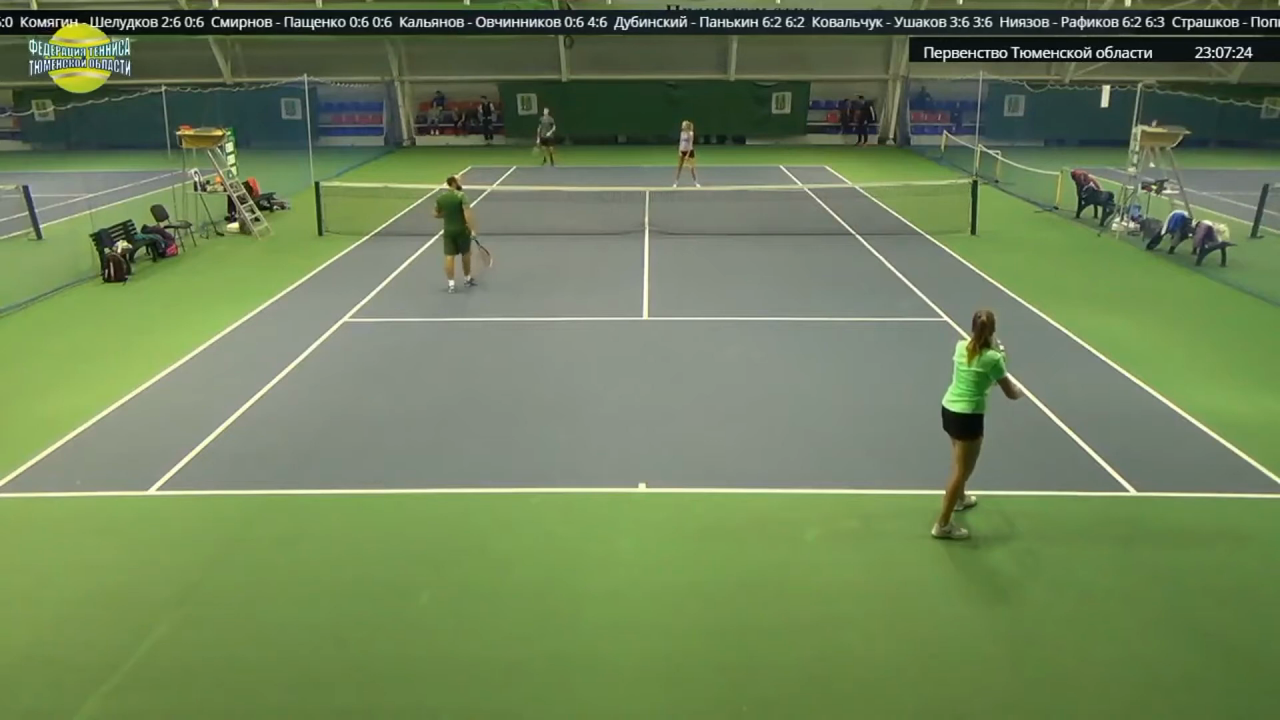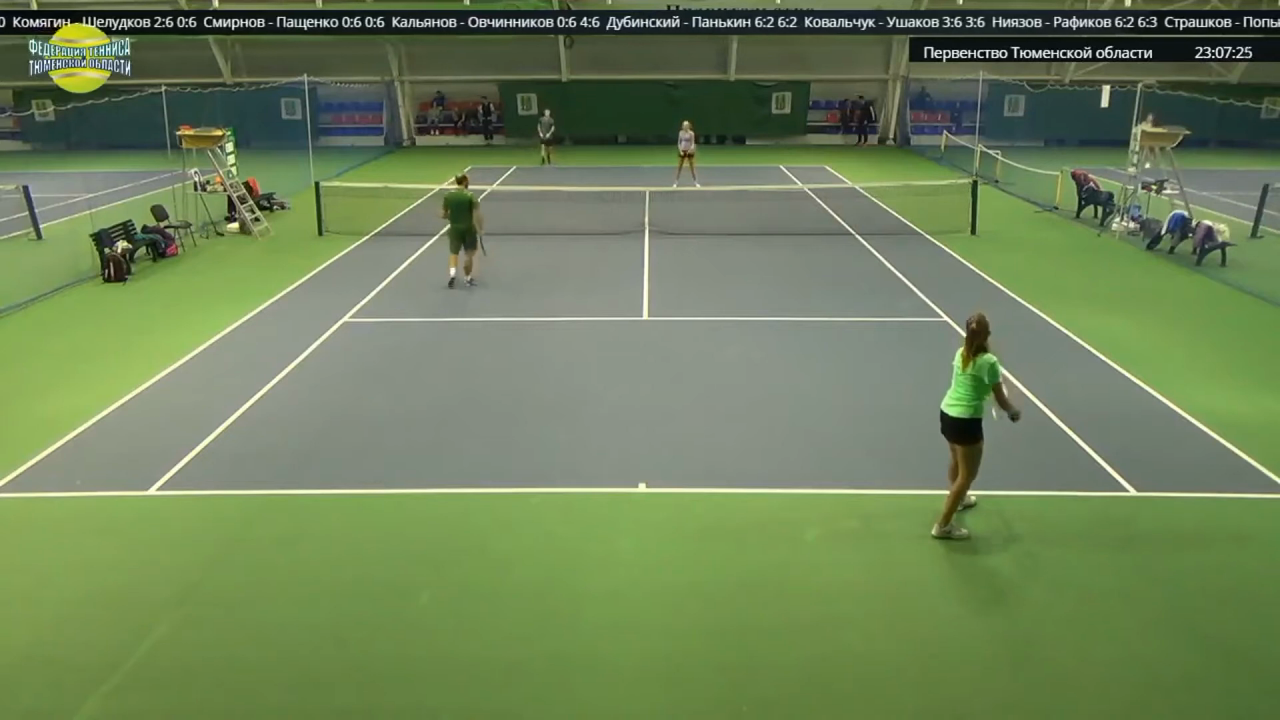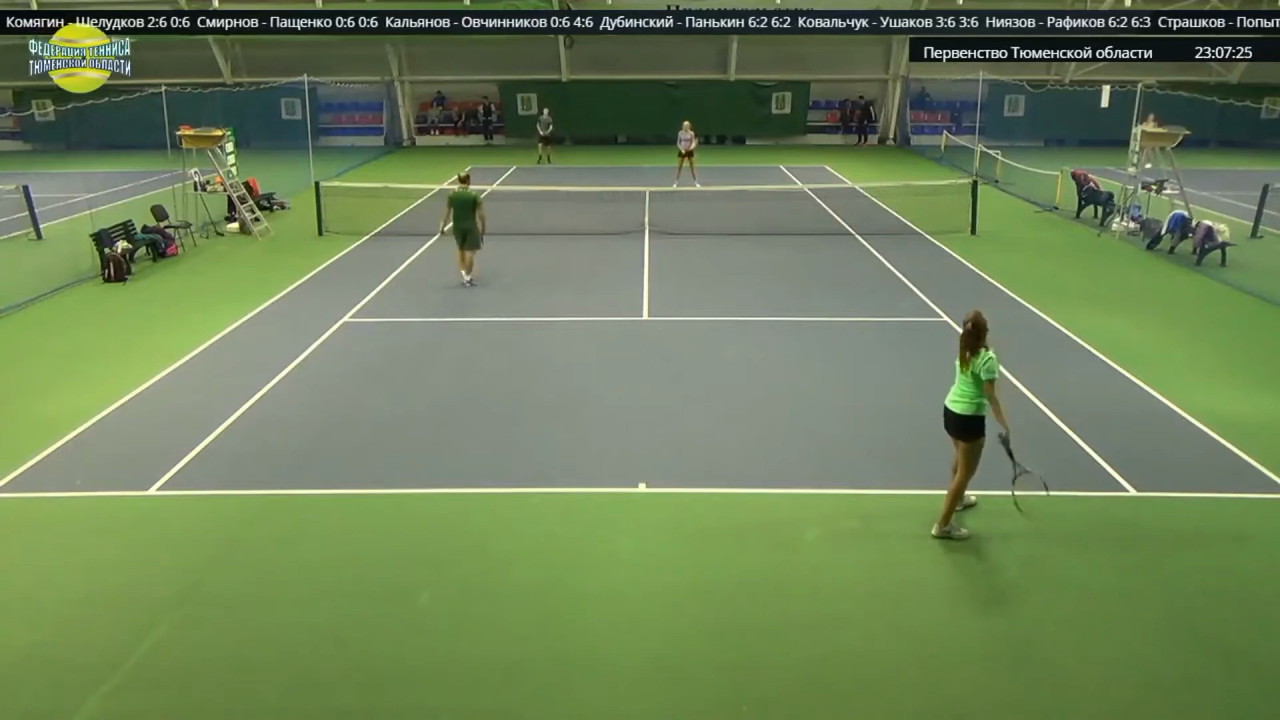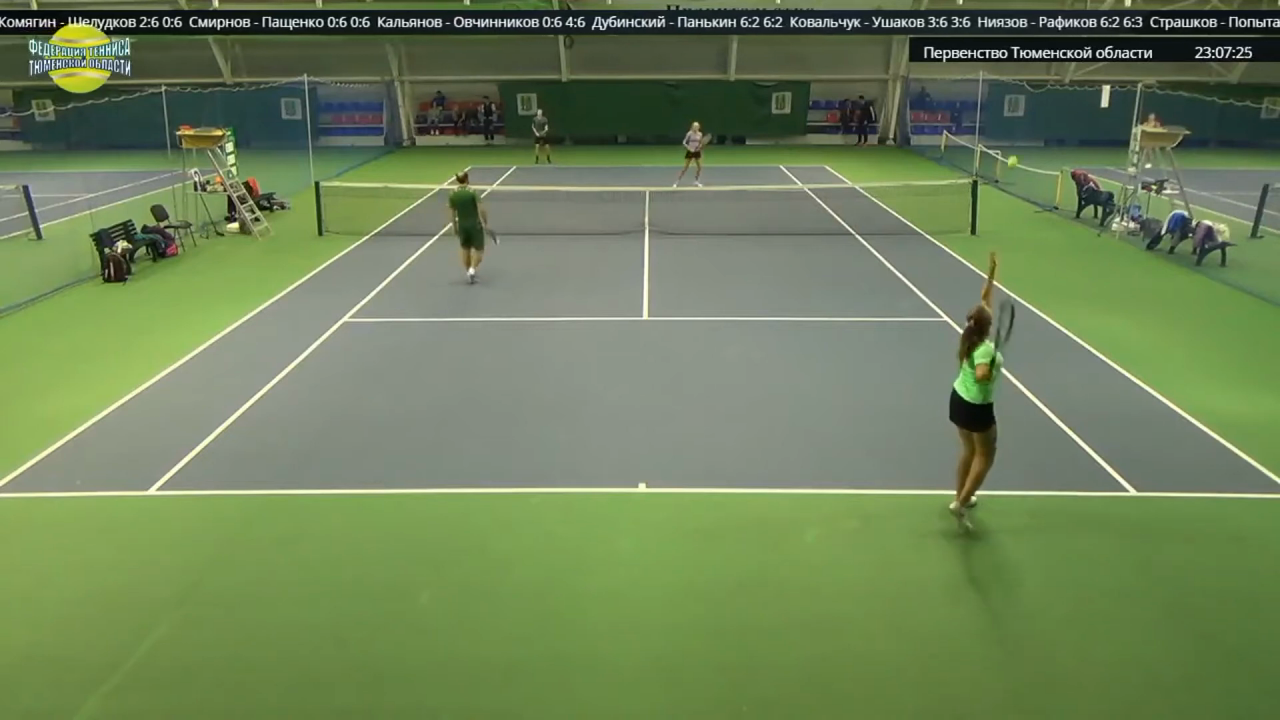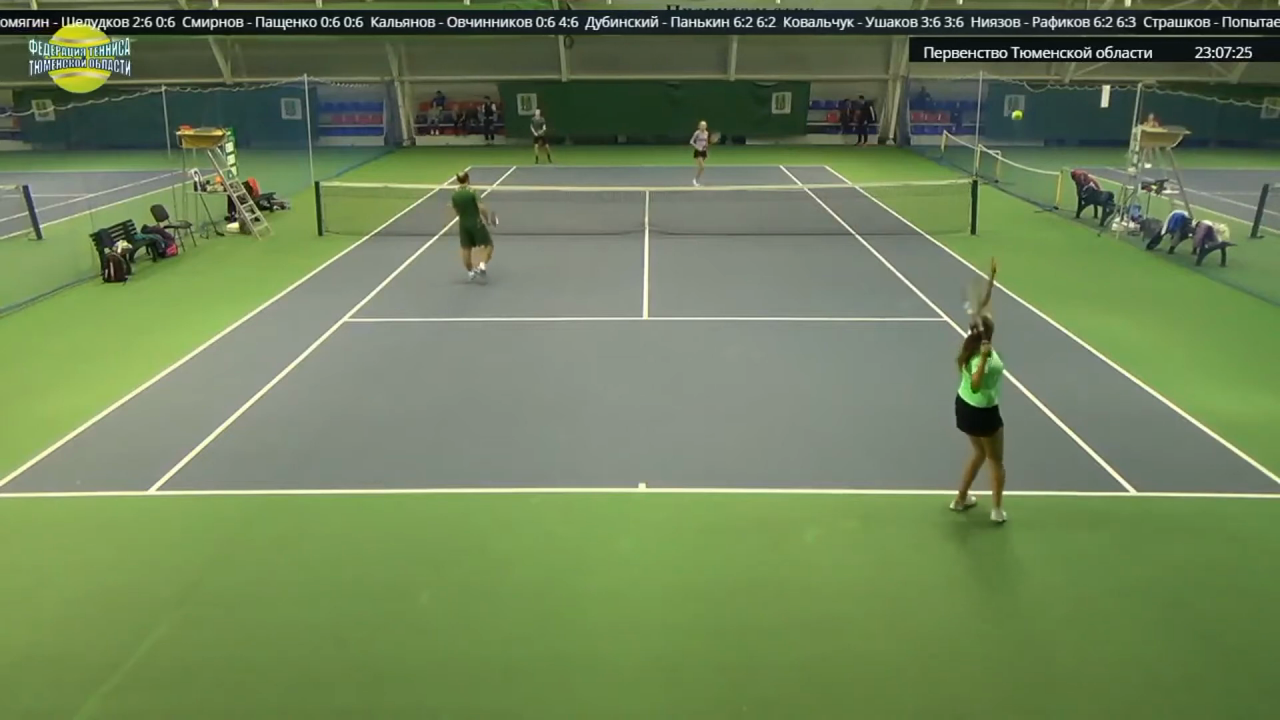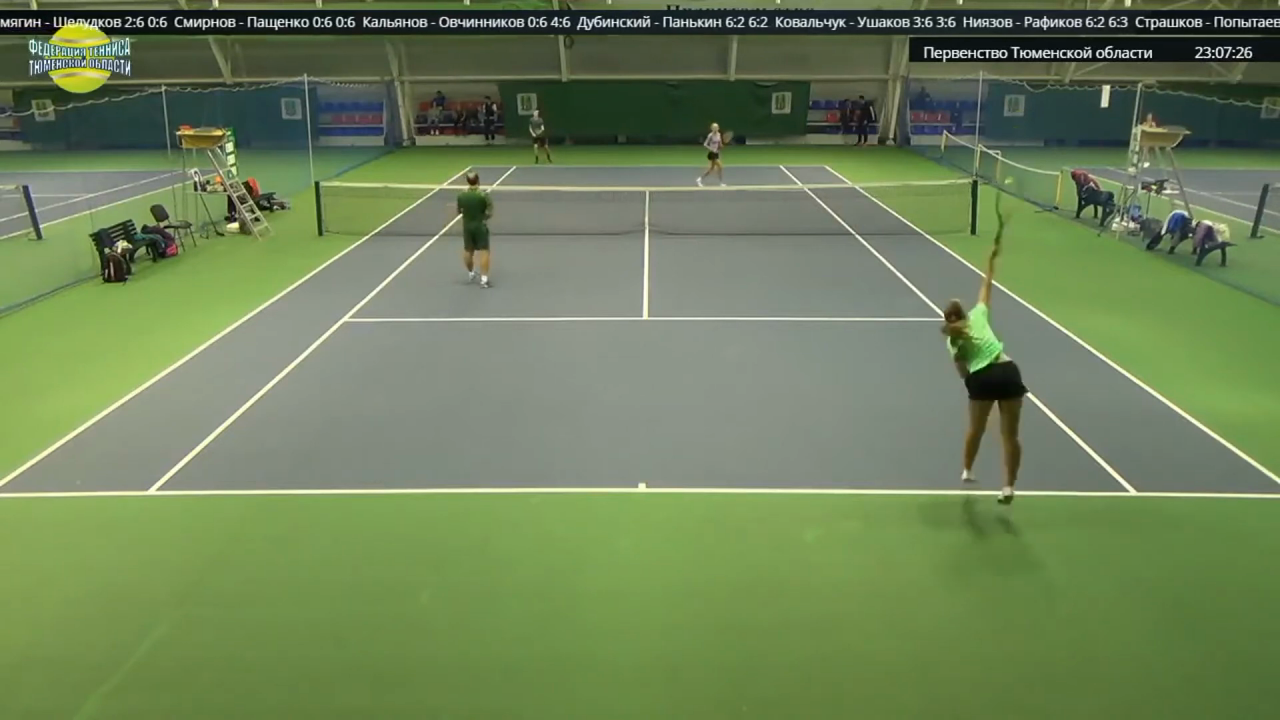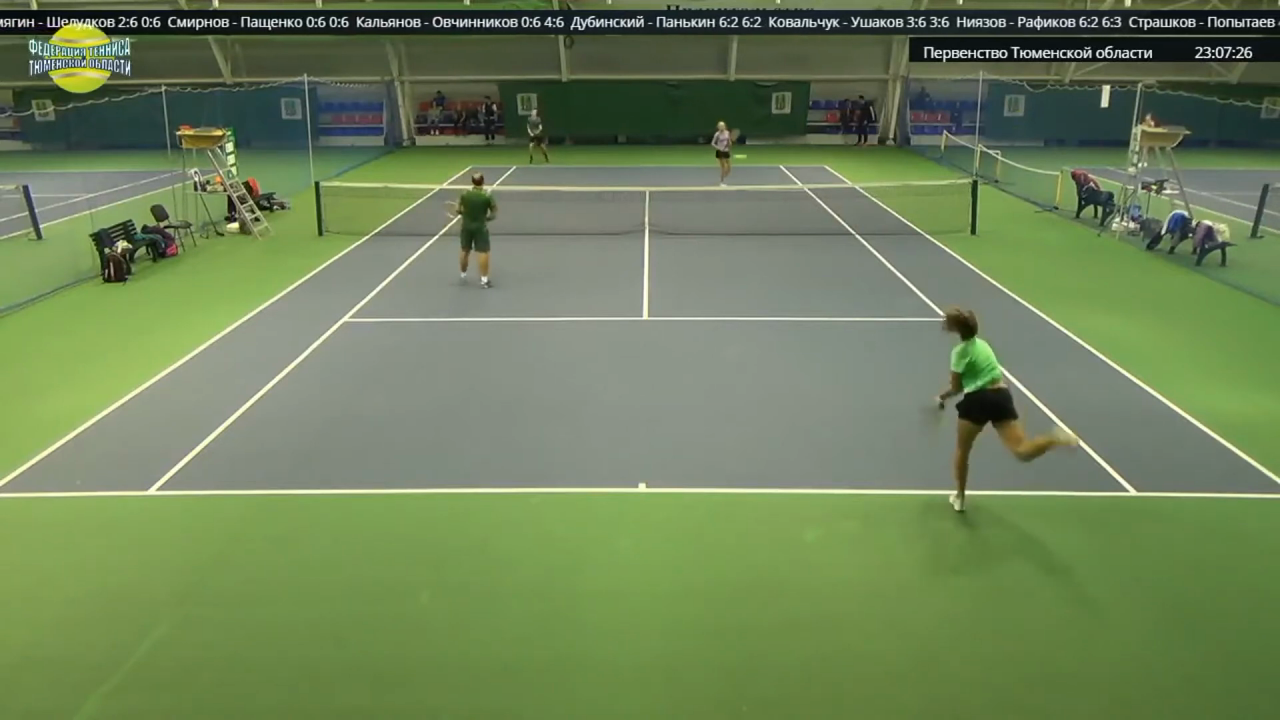
dt=0.3s
person 1, frame 1
left shoulder: (961, 347)
right shoulder: (992, 358)
right elbow: (1010, 393)
right wrist: (1020, 391)
left hip: (948, 410)
right hip: (967, 417)
left knee: (959, 459)
right knee: (962, 471)
left ankle: (959, 498)
right ankle: (943, 525)
person 1, frame 2
left shoulder: (961, 353)
right shoulder: (988, 362)
right elbow: (1001, 400)
right wrist: (1013, 411)
left hip: (947, 414)
right hip: (966, 422)
left knee: (956, 460)
right knee: (968, 475)
left ankle: (959, 498)
right ankle: (943, 525)
person 1, frame 3
left shoulder: (965, 350)
right shoulder: (987, 358)
left elbow: (977, 334)
right elbow: (990, 395)
left wrist: (975, 324)
right wrist: (1003, 423)
left hip: (950, 409)
right hip: (969, 418)
left knee: (960, 459)
right knee: (966, 472)
left ankle: (957, 499)
right ankle: (942, 525)
person 1, frame 4
left shoulder: (970, 337)
right shoulder: (984, 348)
left elbow: (984, 299)
right elbow: (980, 377)
left wrist: (991, 274)
right wrist: (990, 365)
left hip: (958, 400)
right hip: (977, 409)
left knee: (969, 452)
right knee: (985, 457)
left ankle: (962, 496)
right ankle: (960, 503)
person 1, frame 5
left shoulder: (973, 342)
right shoulder: (981, 356)
left elbow: (981, 309)
right elbow: (975, 387)
left wrist: (990, 279)
right wrist: (983, 358)
left hip: (963, 407)
right hip: (983, 412)
left knee: (980, 454)
right knee: (996, 460)
left ankle: (961, 498)
right ankle: (997, 510)
person 1, frame 6
left shoulder: (954, 340)
right shoulder: (976, 316)
left elbow: (963, 374)
right elbow: (986, 284)
right wrist: (992, 259)
left hip: (981, 380)
right hip: (1007, 374)
left knee: (976, 429)
right knee: (1010, 436)
left ankle: (967, 471)
right ankle: (1009, 486)
person 1, frame 7
left shoulder: (960, 352)
right shoulder: (981, 344)
left elbow: (955, 387)
left wrist: (944, 396)
right wrist: (949, 394)
left hip: (977, 400)
right hip: (1002, 396)
left knee: (962, 449)
right knee: (1022, 451)
left ankle: (959, 497)
right ankle: (1055, 438)
